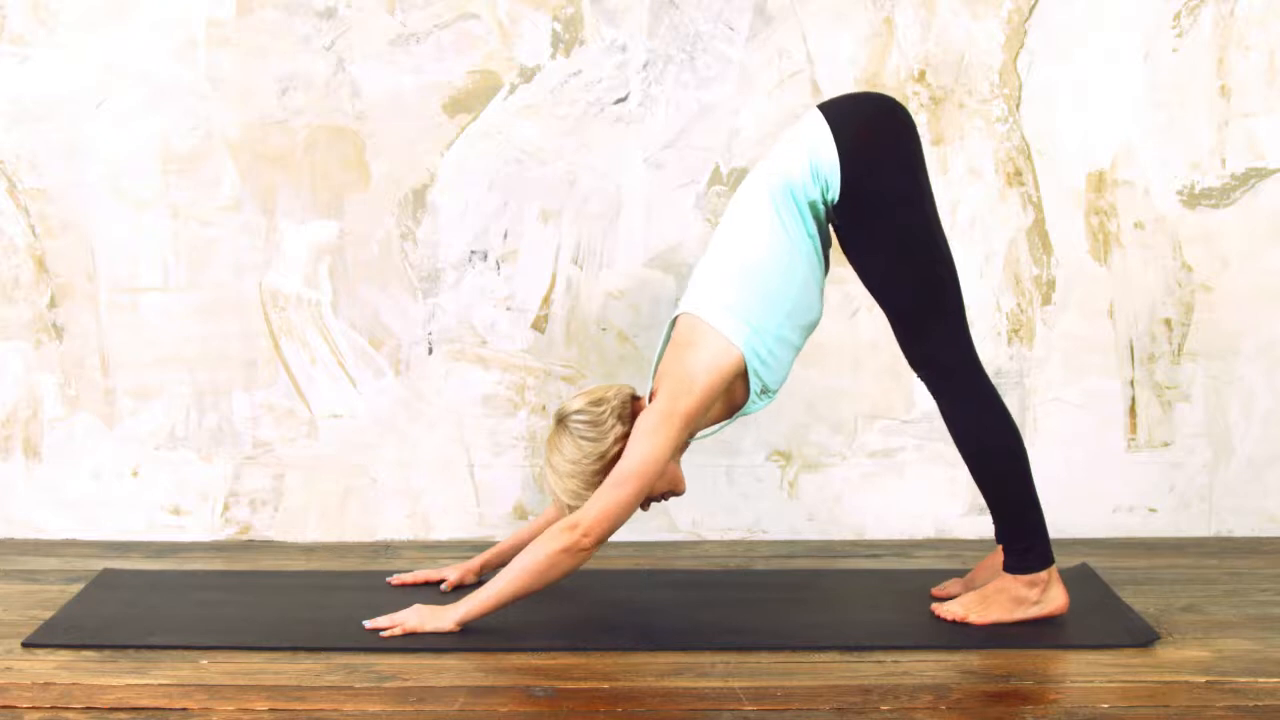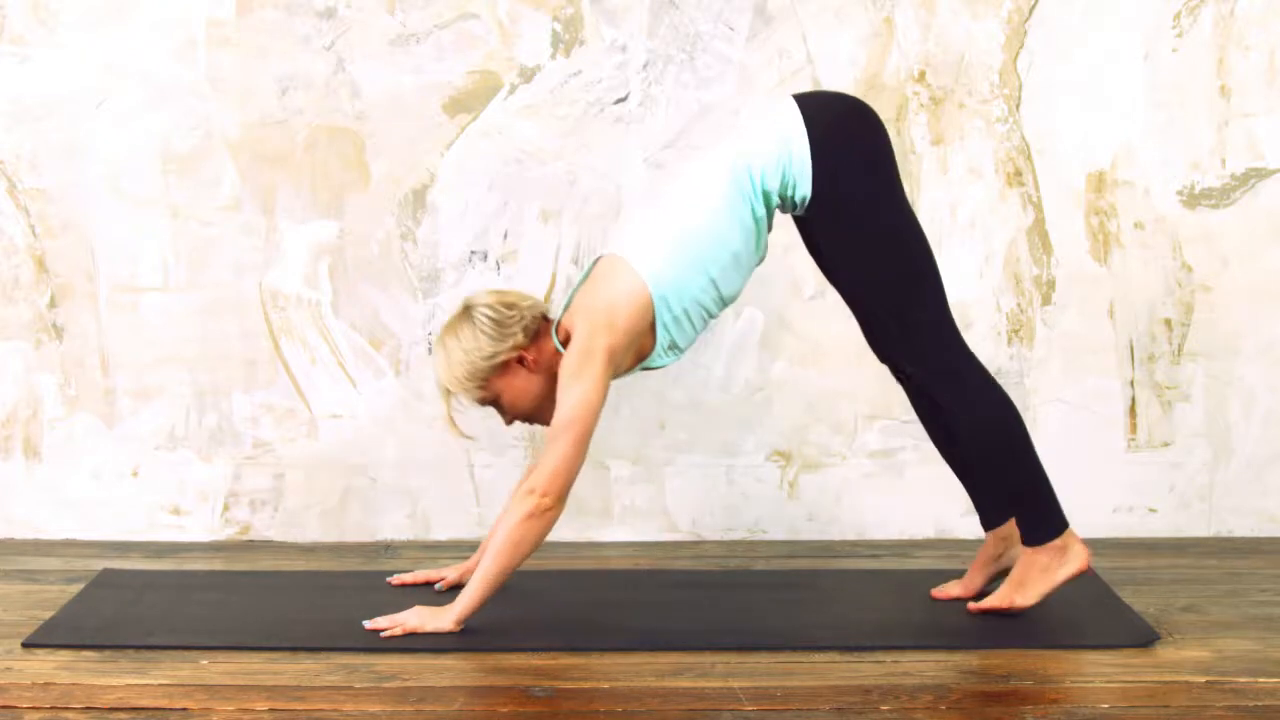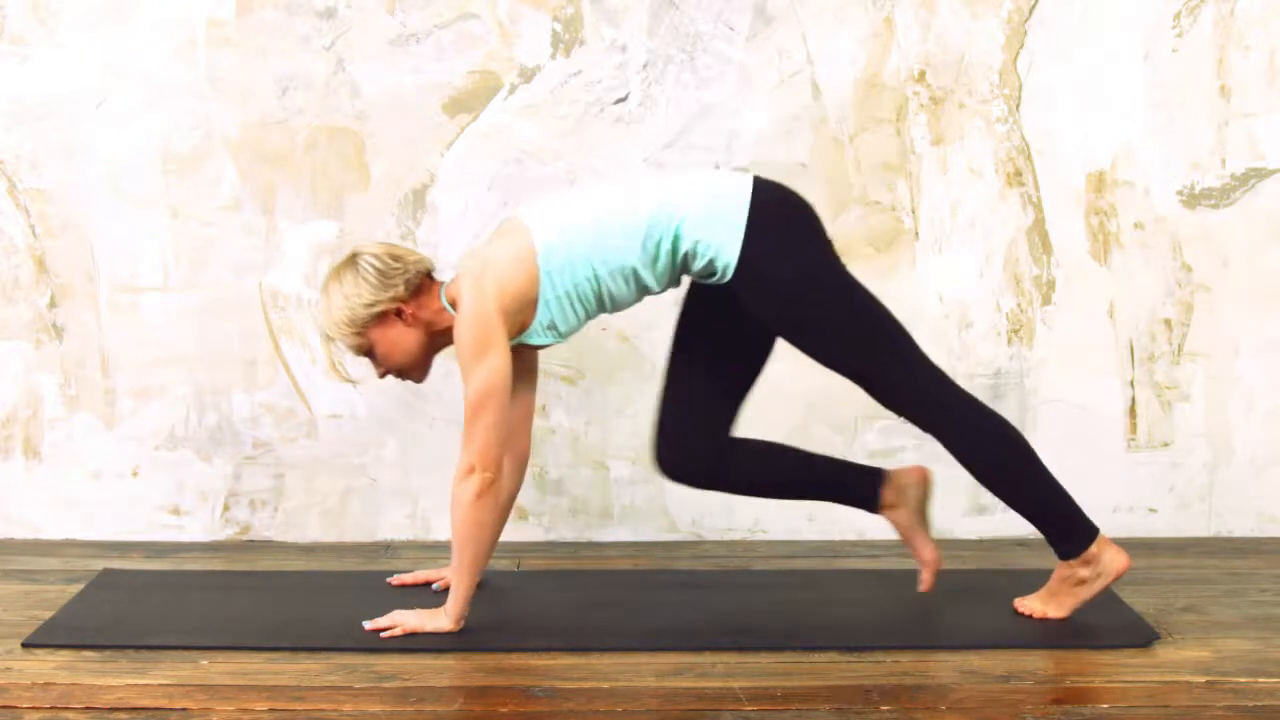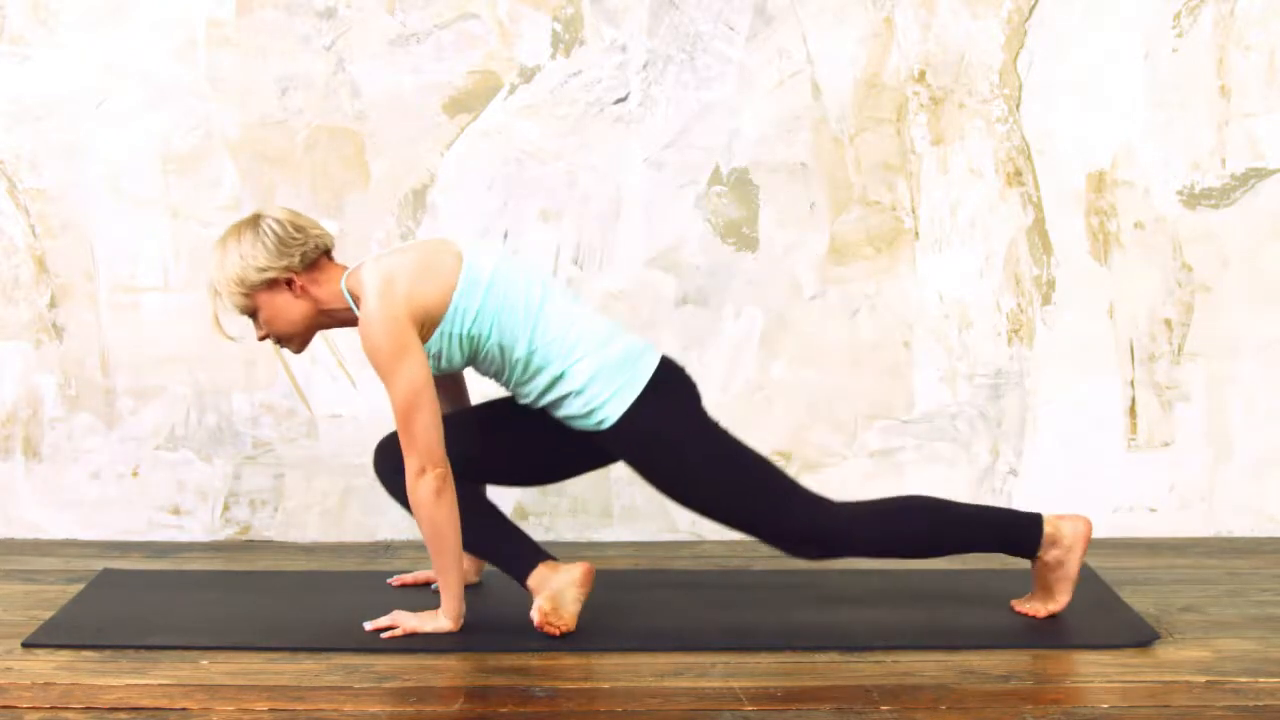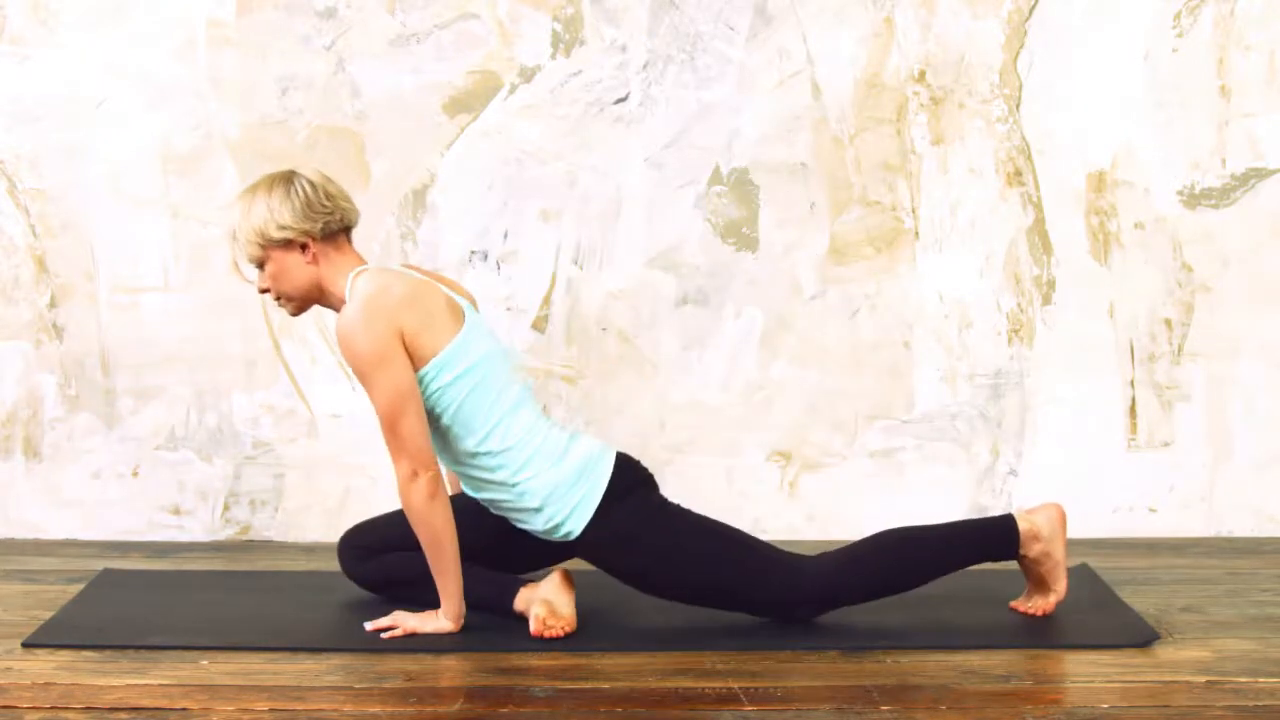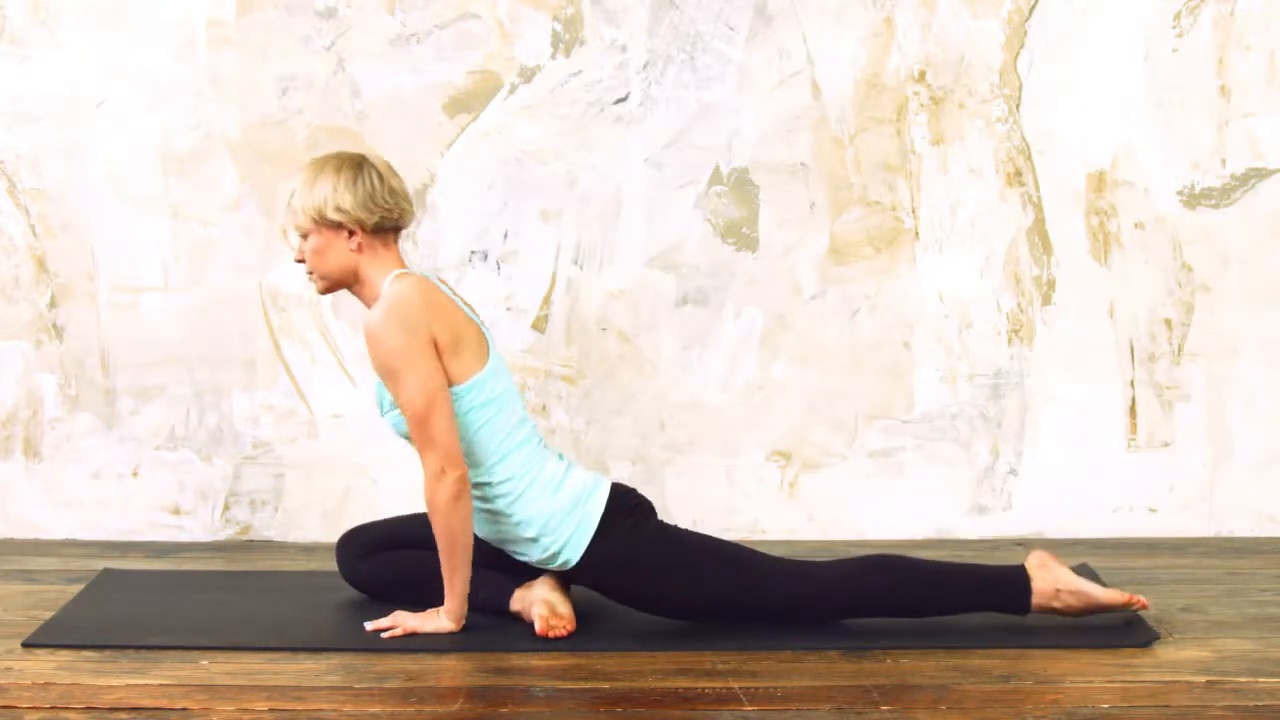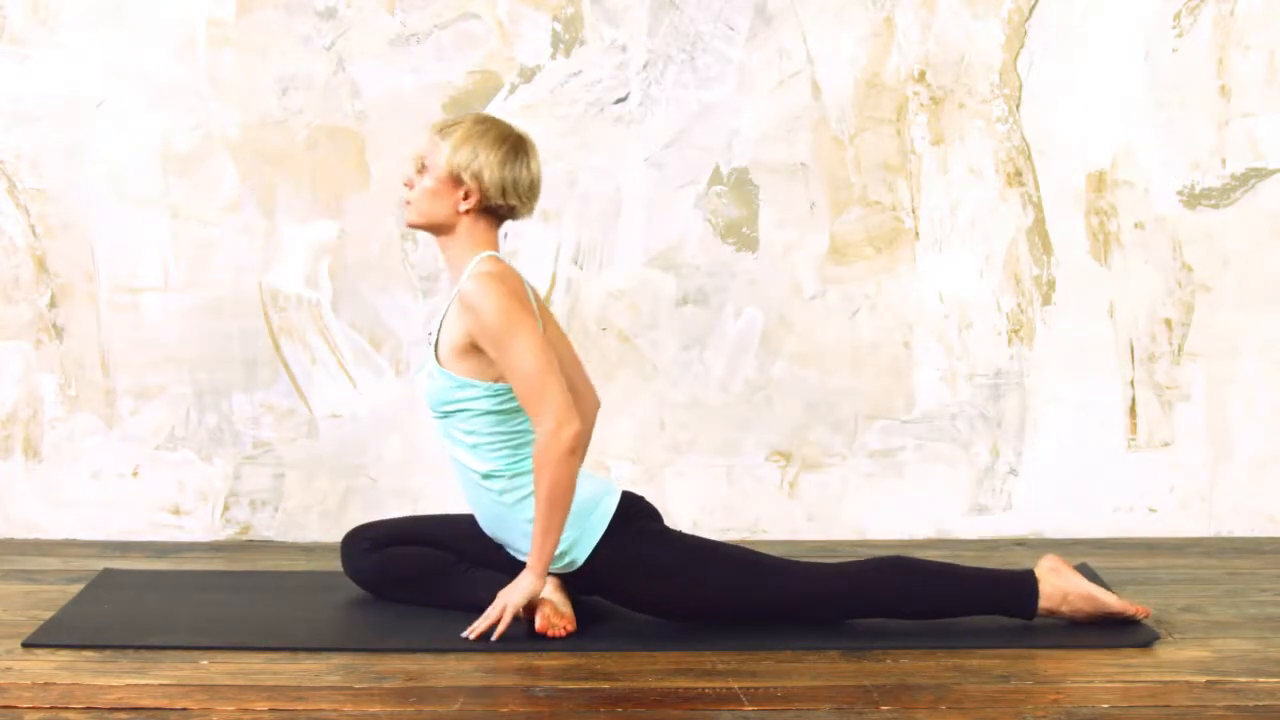
dt=0.7s
person 1, frame 1
left shoulder: (675, 406)
right shoulder: (677, 397)
left elbow: (580, 535)
right elbow: (581, 506)
left wrist: (459, 614)
right wrist: (478, 564)
left hip: (853, 151)
right hip: (839, 154)
left knee: (947, 368)
right knee: (941, 366)
left ankle: (1034, 576)
right ankle: (1014, 550)
person 1, frame 2
left shoulder: (590, 343)
right shoulder: (575, 331)
left elbow: (542, 496)
right elbow: (544, 486)
left wrist: (457, 611)
right wrist: (480, 563)
left hip: (819, 148)
right hip: (803, 155)
left knee: (932, 355)
right knee: (904, 354)
left ankle: (1051, 541)
right ankle: (1006, 532)
person 1, frame 3
left shoulder: (479, 305)
right shoulder: (500, 304)
left elbow: (479, 472)
right elbow: (508, 459)
left wrist: (452, 610)
right wrist: (465, 564)
left hip: (750, 234)
right hip: (733, 242)
left knee: (917, 392)
right knee: (687, 453)
left ankle: (1086, 553)
right ankle: (888, 494)
person 1, frame 4
left shoulder: (381, 307)
right shoulder: (391, 287)
left elbow: (431, 472)
right elbow: (450, 431)
left wrist: (451, 607)
right wrist: (463, 550)
left hip: (628, 407)
right hip: (593, 405)
left knee: (815, 527)
right knee: (392, 459)
left ankle: (1043, 534)
right ankle: (540, 573)
person 1, frame 5
left shoulder: (364, 315)
right shoulder: (405, 283)
left elbow: (418, 473)
left wrist: (450, 608)
right wrist: (478, 572)
left hip: (590, 508)
right hip: (554, 498)
left knee: (805, 587)
right knee: (361, 553)
left ankle: (1020, 531)
person 1, frame 6
left shoulder: (396, 316)
right shoulder: (421, 295)
left elbow: (447, 474)
left wrist: (454, 607)
right wrist: (505, 582)
left hip: (594, 536)
right hip: (564, 524)
left knee: (814, 592)
right knee: (359, 555)
left ankle: (1029, 586)
person 1, frame 7
left shoulder: (483, 288)
right shoulder: (489, 283)
left elbow: (564, 425)
left wrist: (537, 567)
left hip: (602, 544)
right hip: (570, 529)
left knee: (827, 593)
right knee: (365, 552)
left ankle: (1040, 590)
